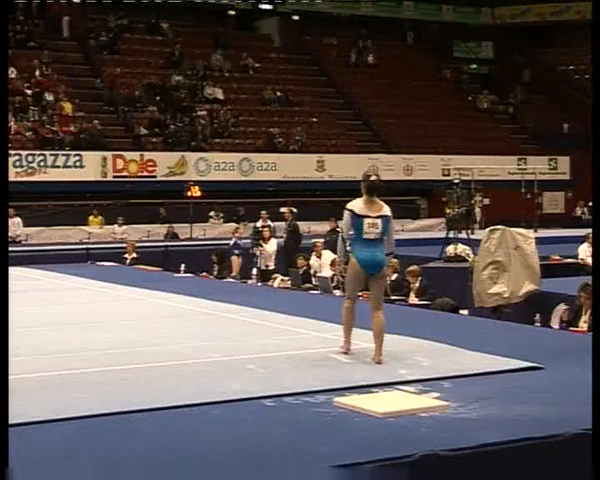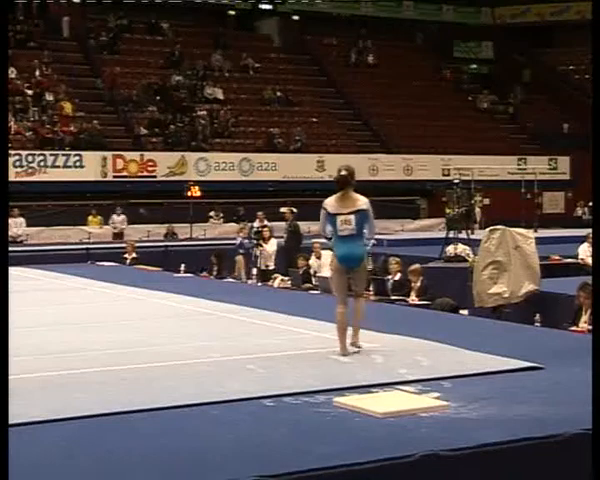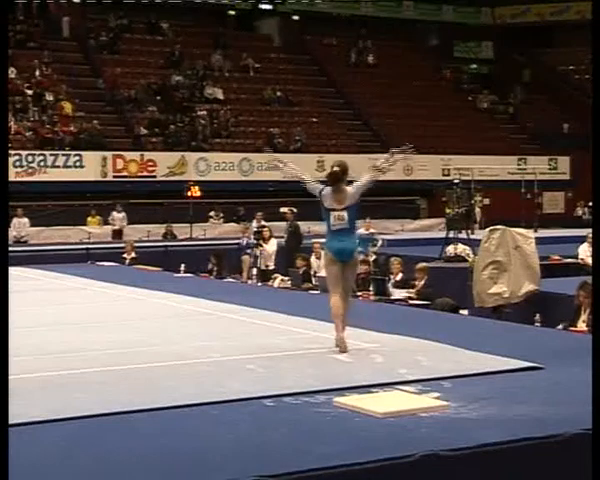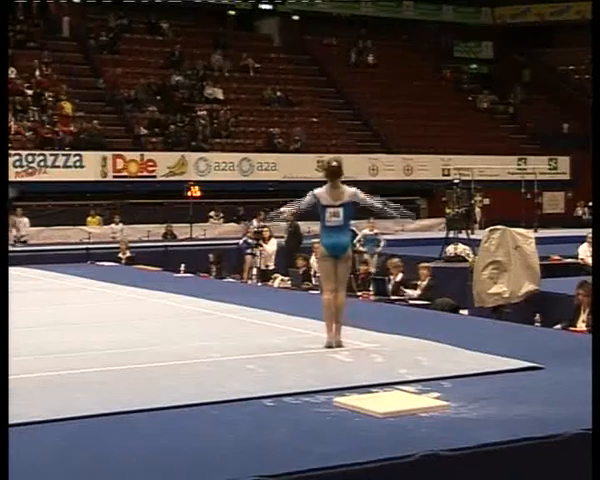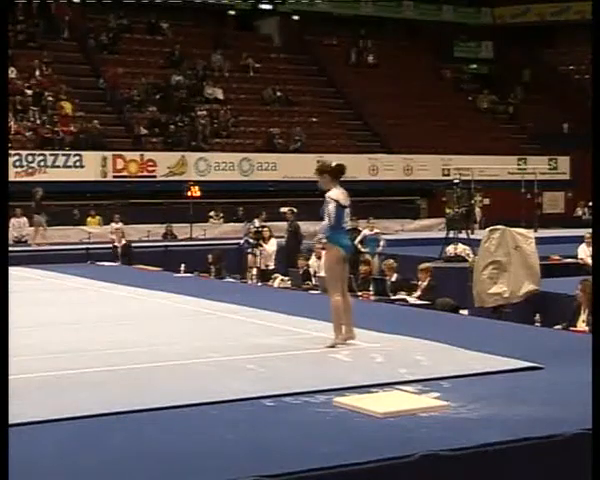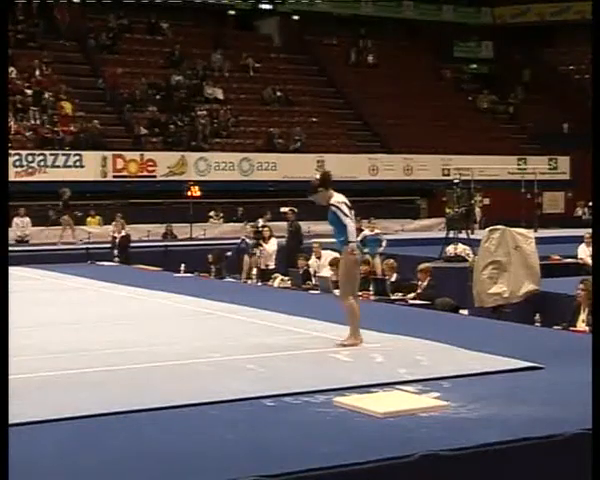
dt=0.5s
person 1, frame 1
left shoulder: (352, 206)
right shoulder: (386, 209)
left elbow: (344, 235)
right elbow: (390, 239)
left wrist: (342, 258)
right wrist: (387, 257)
left hip: (359, 259)
right hip: (378, 260)
left knee: (350, 300)
right knee: (377, 309)
left ankle: (346, 344)
right ankle: (378, 353)
person 1, frame 2
left shoulder: (328, 203)
right shoulder: (364, 202)
left elbow: (323, 230)
right elbow: (371, 231)
left hip: (340, 254)
right hip: (358, 253)
left knee: (341, 302)
right knee: (359, 296)
left ankle: (343, 346)
right ankle: (355, 337)
person 1, frame 3
left shoulder: (324, 194)
right shoulder: (352, 193)
left elbow: (302, 178)
right elbow: (373, 174)
left wrist: (283, 163)
right wrist: (391, 158)
left hip: (332, 248)
right hip: (350, 248)
left knee: (335, 295)
right knee: (347, 294)
left ankle: (340, 333)
right ankle: (341, 334)
person 1, frame 4
left shoulder: (318, 193)
right shoulder: (351, 193)
left elbow: (299, 206)
right elbow: (372, 202)
left wrist: (284, 211)
right wrist: (390, 210)
left hip: (327, 244)
right hip: (344, 244)
left knee: (328, 290)
right knee: (341, 290)
left ankle: (330, 335)
right ankle: (338, 335)
person 1, frame 5
left shoulder: (330, 195)
right shoulder: (343, 193)
left elbow: (328, 222)
left wrist: (318, 235)
right wrist: (324, 235)
left hip: (335, 245)
right hip: (344, 244)
left knee: (335, 292)
right knee: (342, 291)
left ankle: (338, 335)
right ankle: (348, 331)
person 1, frame 6
left shoulder: (336, 202)
right shoulder: (338, 200)
left elbow: (350, 223)
left wrist: (352, 245)
left hip: (349, 249)
right hip: (349, 249)
left knee: (345, 294)
right knee: (351, 295)
left ankle: (355, 335)
right ankle: (354, 335)
